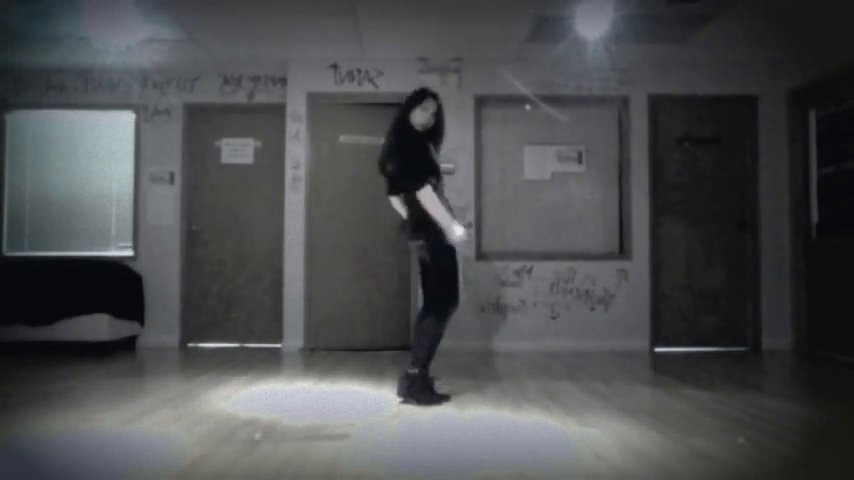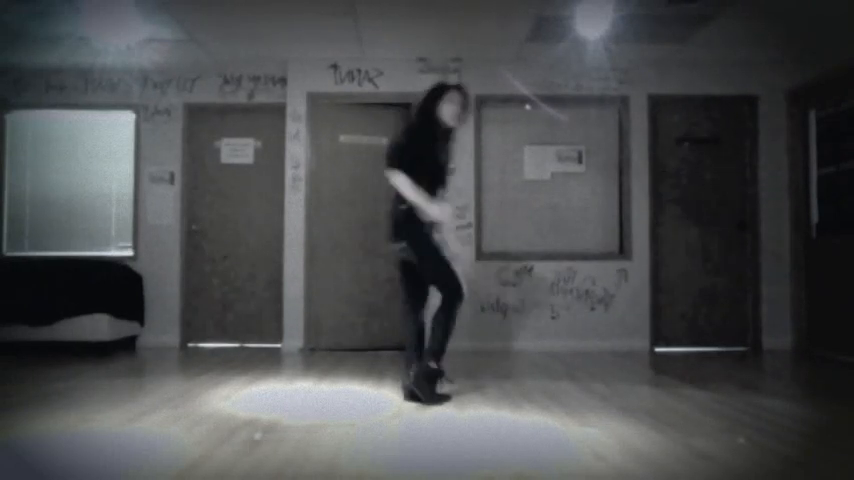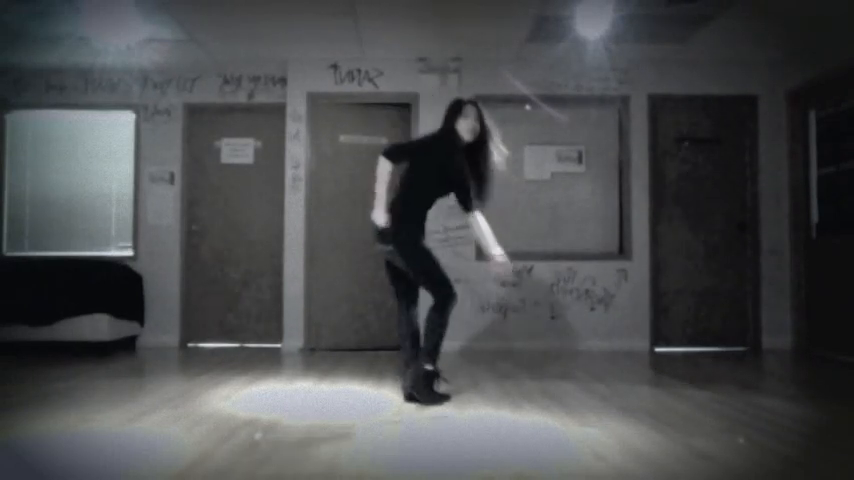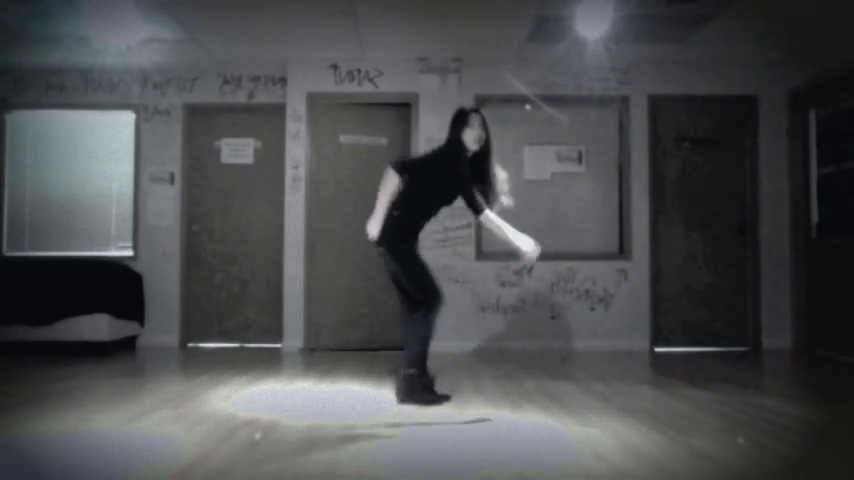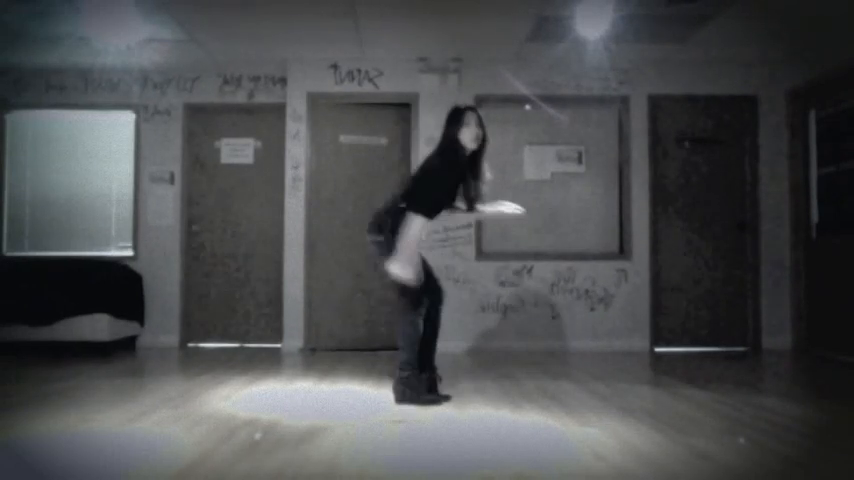
dt=0.2s
person 1, frame 1
left shoulder: (406, 142)
right shoulder: (408, 140)
left elbow: (394, 192)
right elbow: (422, 186)
right wrist: (450, 224)
left hip: (421, 230)
right hip: (431, 230)
left knee: (433, 302)
right knee: (445, 300)
left ankle: (416, 380)
right ankle: (413, 377)
person 1, frame 2
left shoulder: (436, 141)
right shoulder: (420, 133)
right elbow: (394, 170)
right wrist: (427, 205)
left hip: (408, 229)
right hip: (413, 229)
left knee: (415, 303)
right knee: (453, 292)
left ankle: (415, 378)
right ankle: (427, 371)
person 1, frame 3
left shoulder: (459, 164)
right shoulder: (436, 145)
left elbow: (471, 209)
right elbow: (388, 156)
left wrist: (493, 248)
right wrist: (380, 206)
left hip: (401, 235)
right hip: (399, 232)
left knee: (408, 305)
right knee: (444, 294)
left ankle: (413, 381)
right ankle: (424, 371)
person 1, frame 4
left shoulder: (466, 170)
right shoulder: (446, 158)
left elbow: (482, 213)
right elbow: (397, 170)
left wrist: (519, 240)
right wrist: (378, 215)
left hip: (401, 237)
right hip: (391, 236)
left knee: (416, 304)
right knee: (429, 299)
left ankle: (414, 379)
right ankle: (410, 381)
person 1, frame 5
left shoulder: (458, 163)
right shoulder: (447, 161)
left elbow: (450, 205)
right elbow: (418, 209)
left hip: (394, 232)
right hip: (390, 231)
left knee: (433, 296)
right knee: (417, 301)
left ankle: (425, 377)
right ankle: (407, 383)
